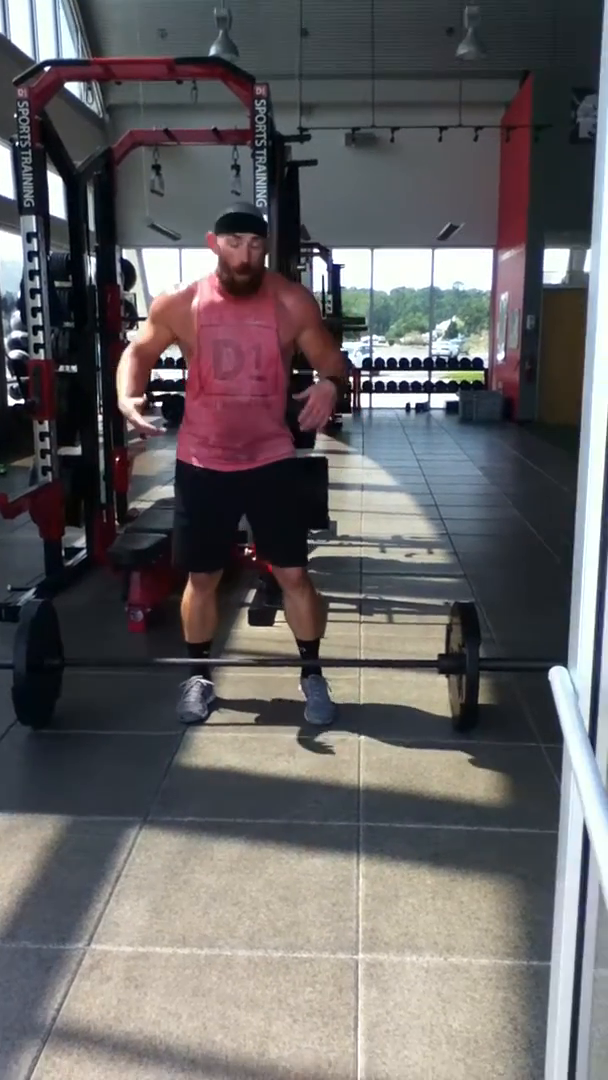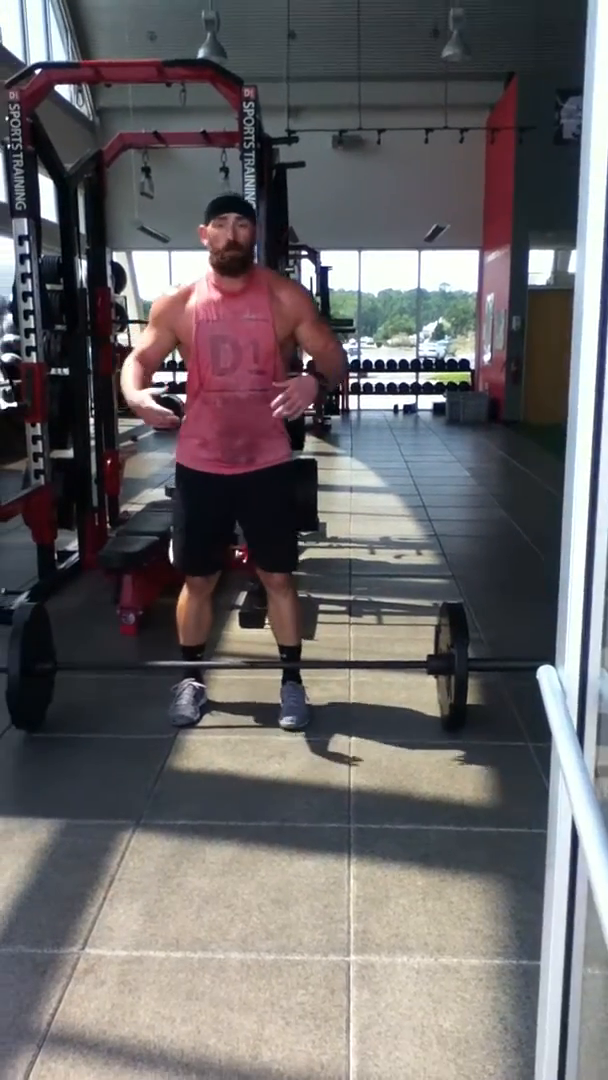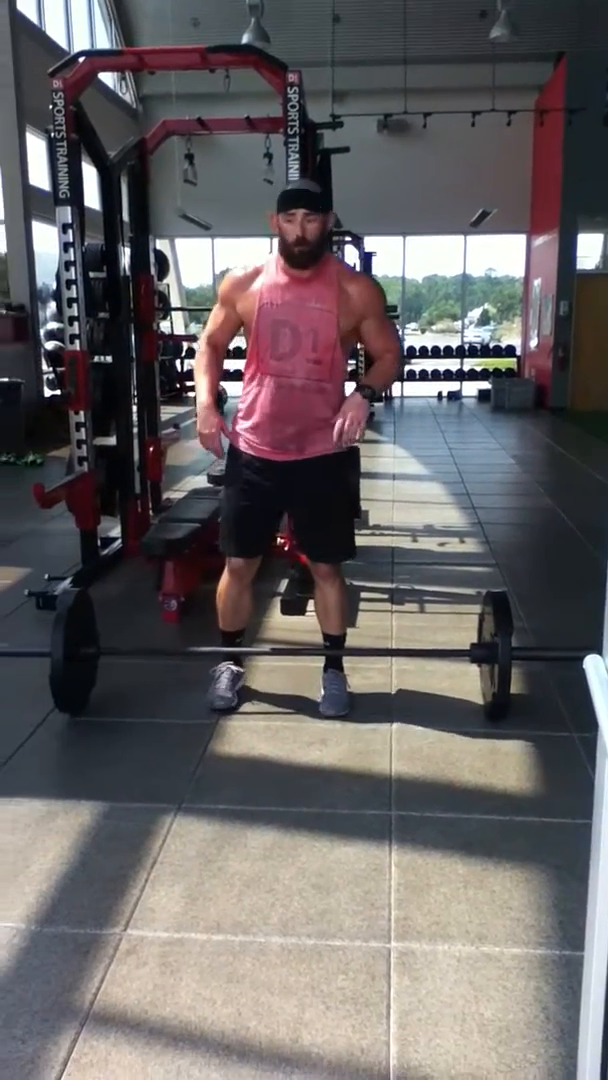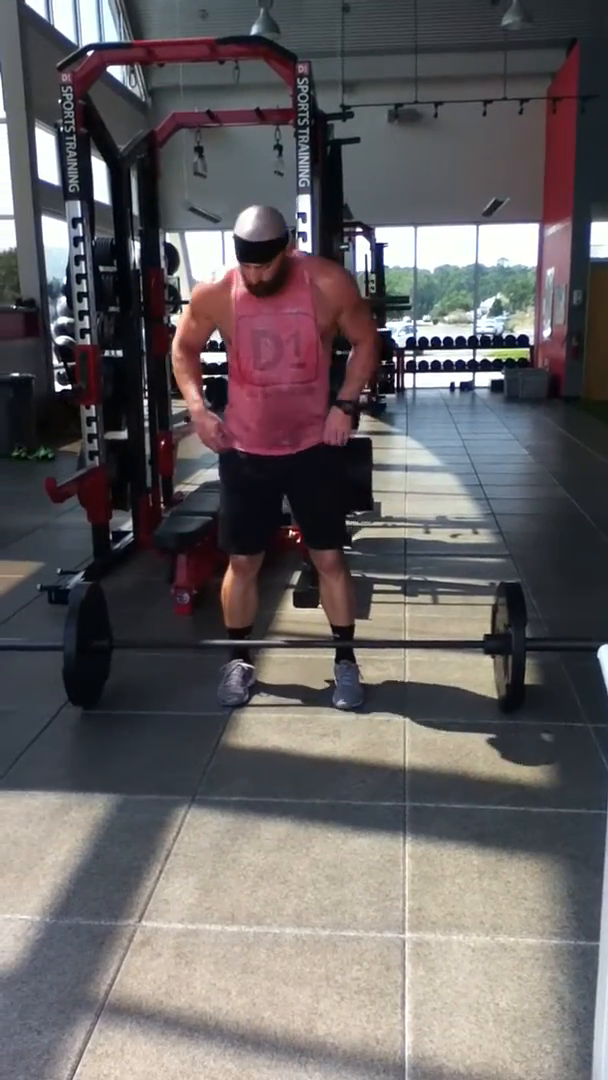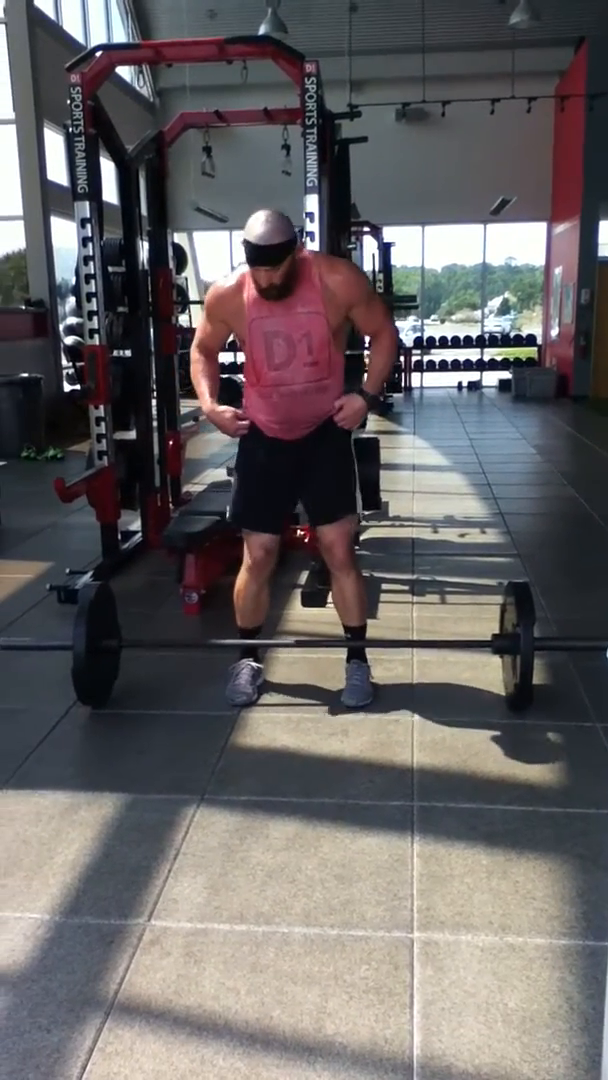
dt=0.4s
person 1, frame 1
left shoulder: (293, 301)
right shoulder: (178, 304)
left elbow: (330, 357)
right elbow: (137, 352)
left wrist: (331, 387)
right wrist: (128, 395)
left hip: (270, 459)
right hip: (202, 463)
left knee: (293, 573)
right knee: (201, 577)
left ankle: (312, 674)
right ankle: (200, 675)
person 1, frame 2
left shoulder: (288, 297)
right shoulder: (176, 304)
left elbow: (333, 356)
right elbow: (140, 360)
left wrist: (314, 380)
right wrist: (136, 393)
left hip: (268, 463)
right hip: (200, 465)
left knee: (277, 577)
right knee: (197, 580)
left ankle: (291, 679)
right ankle: (192, 677)
person 1, frame 3
left shoulder: (356, 291)
right shoulder: (242, 286)
left elbow: (388, 354)
right elbow: (211, 345)
left wrist: (362, 395)
right wrist: (206, 403)
left hip: (321, 454)
right hip: (252, 451)
left knee: (325, 567)
right knee: (238, 564)
left ankle: (333, 668)
right ankle: (229, 662)
person 1, frame 4
left shoulder: (329, 283)
right shoulder: (212, 294)
left elbow: (365, 340)
right elbow: (184, 349)
left wrist: (347, 404)
right wrist: (197, 408)
left hip: (312, 444)
right hip: (245, 447)
left knee: (329, 557)
right knee: (242, 560)
left ankle: (346, 658)
right ankle: (239, 657)
person 1, frame 5
left shoulder: (340, 280)
right shoulder: (226, 295)
left elbow: (384, 333)
right elbow: (202, 350)
left wrist: (366, 395)
right wrist: (209, 403)
left hip: (325, 433)
right hip: (263, 437)
left knee: (339, 550)
right knee: (257, 555)
left ankle: (357, 658)
right ankle: (249, 657)
